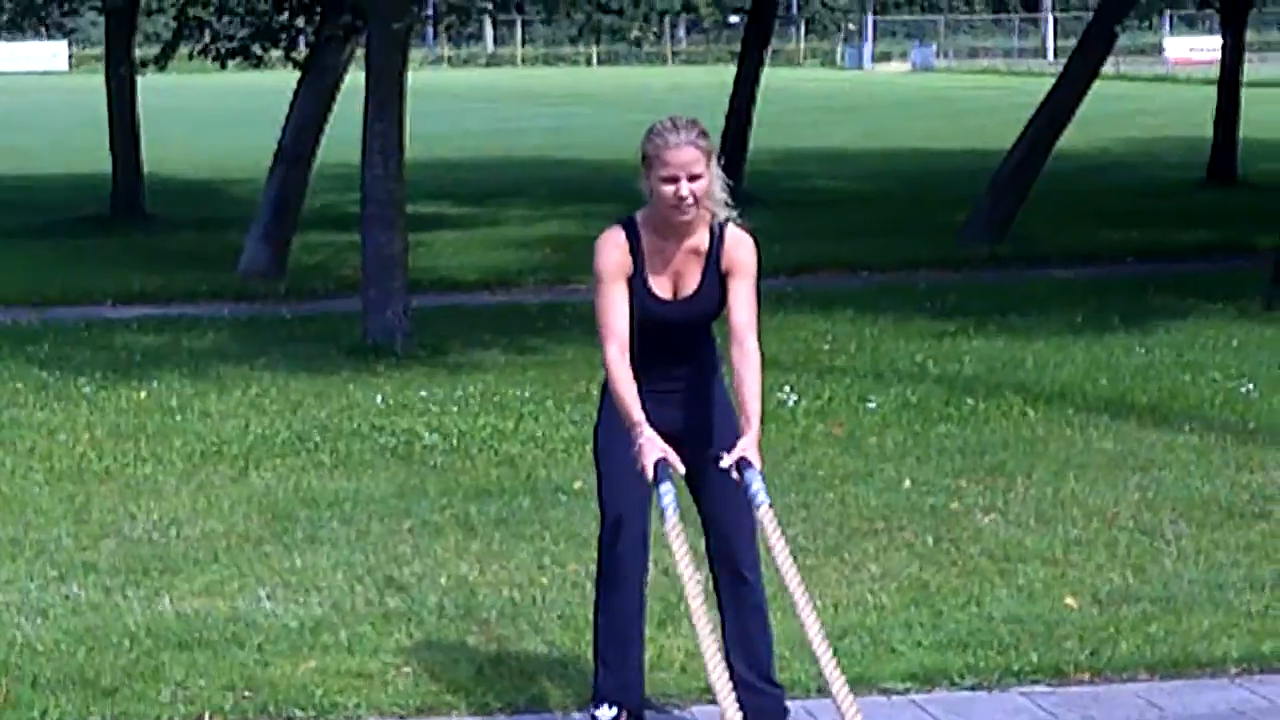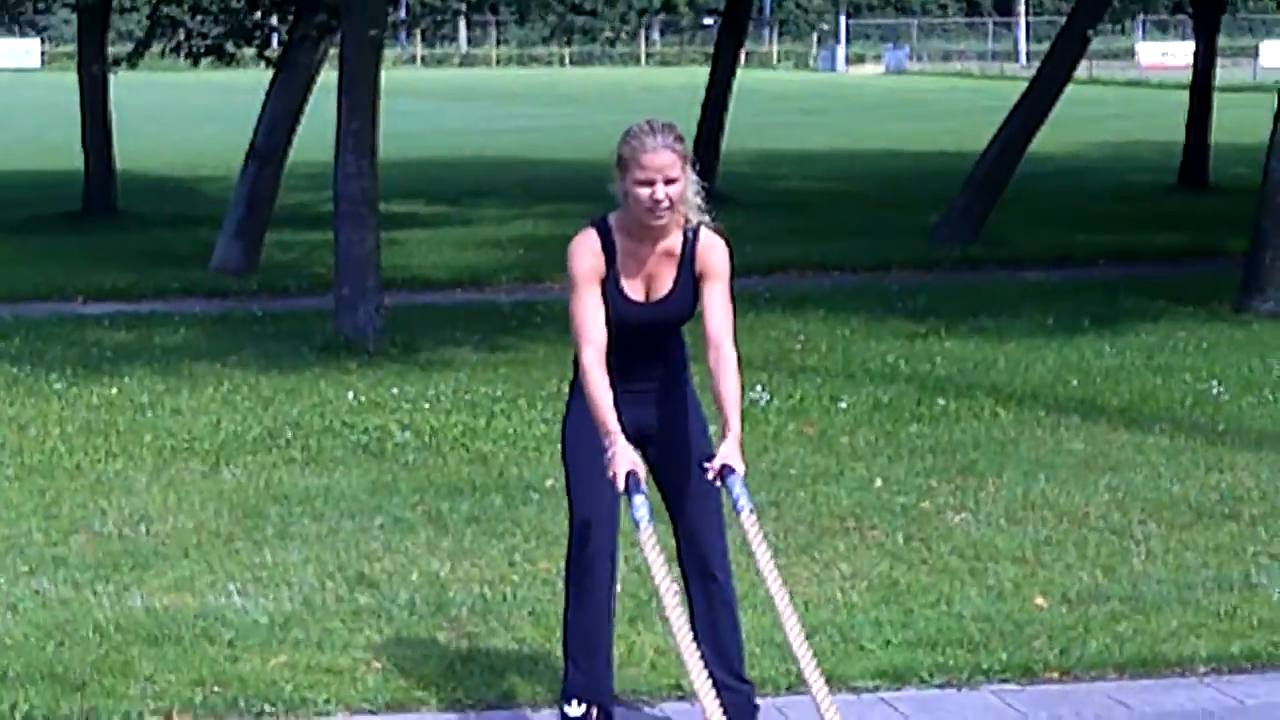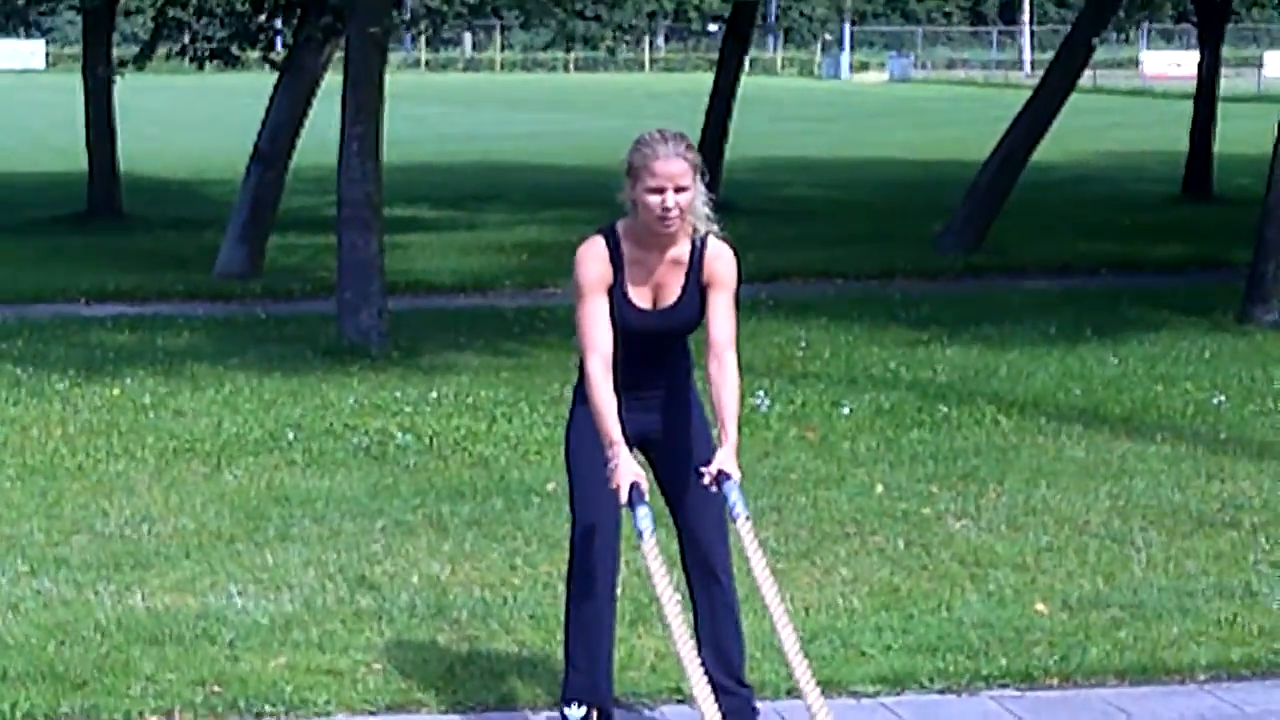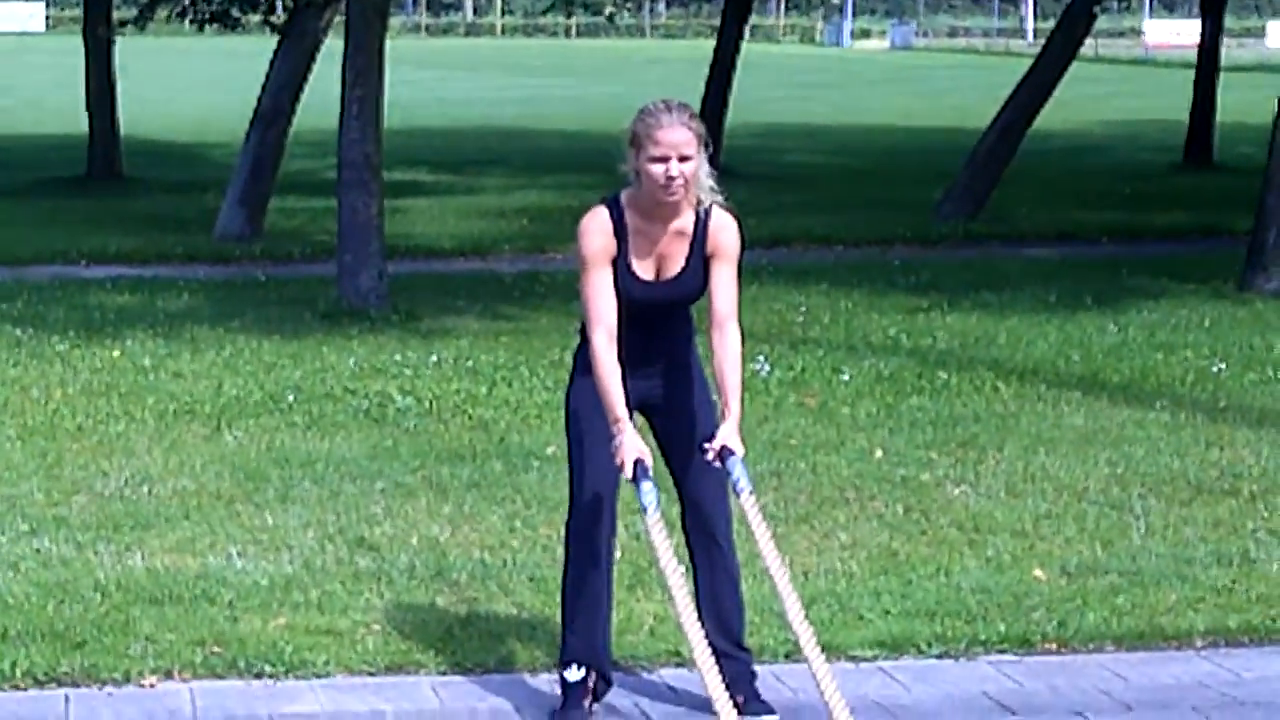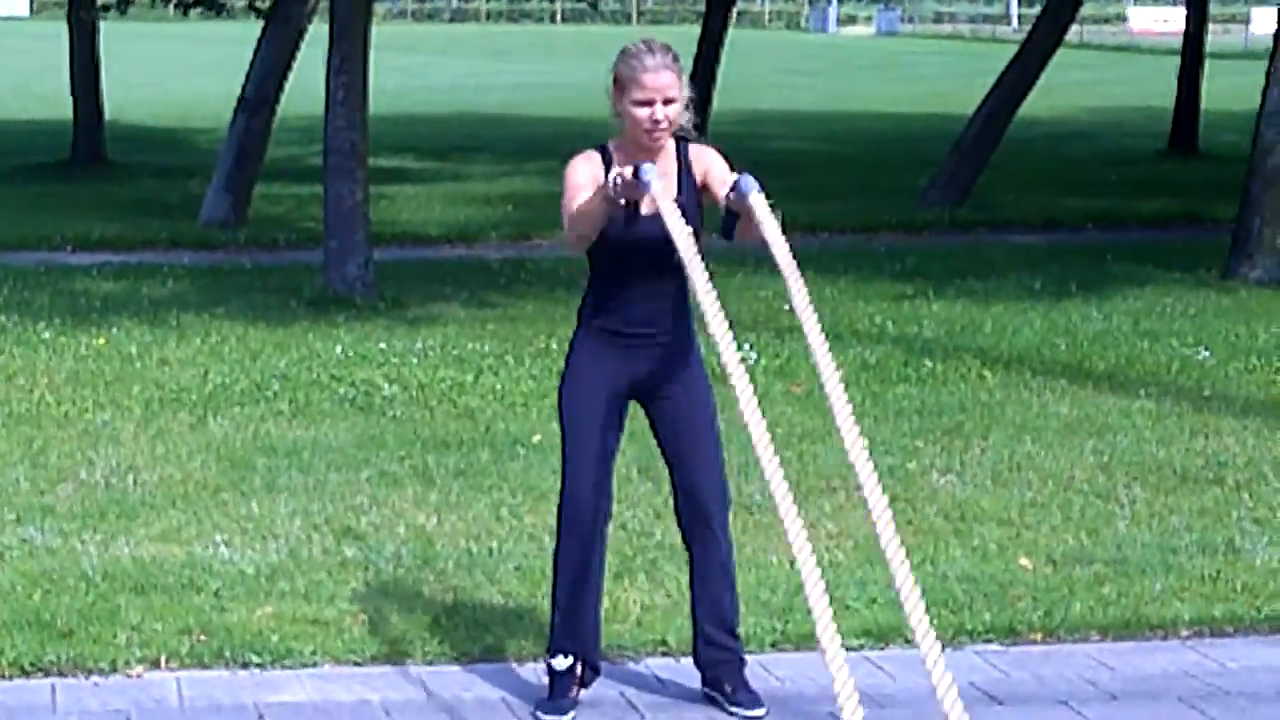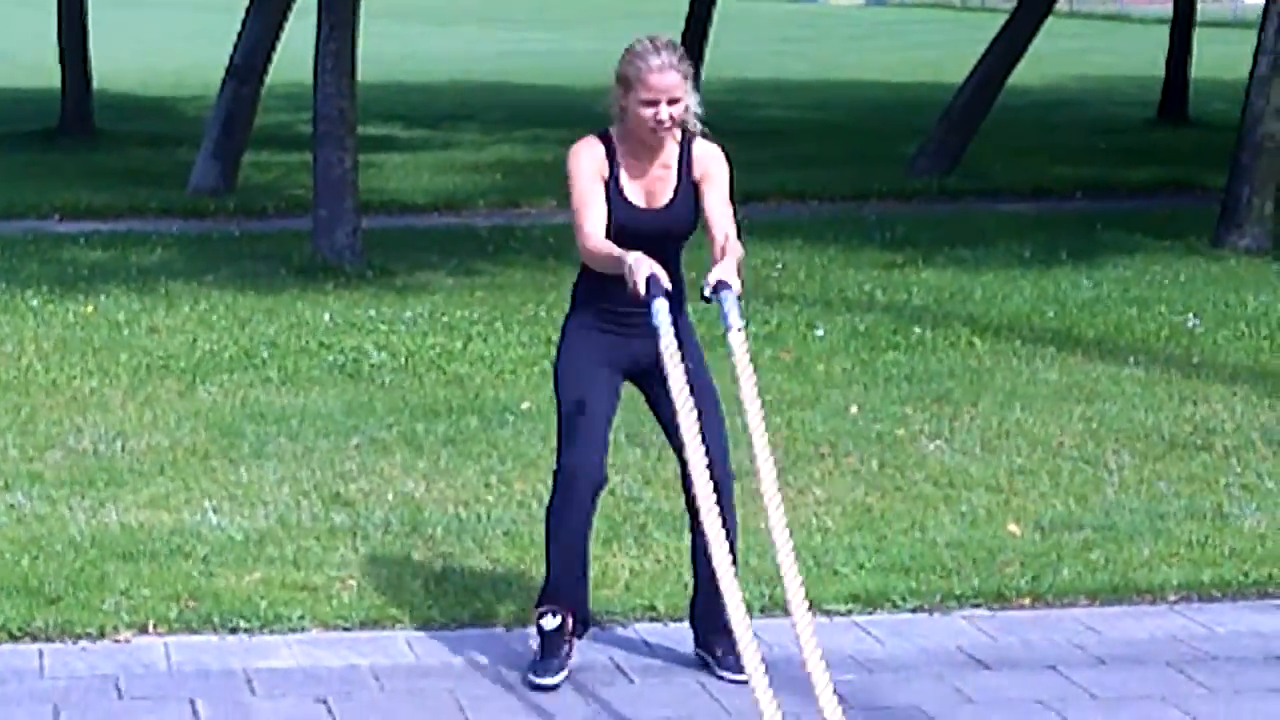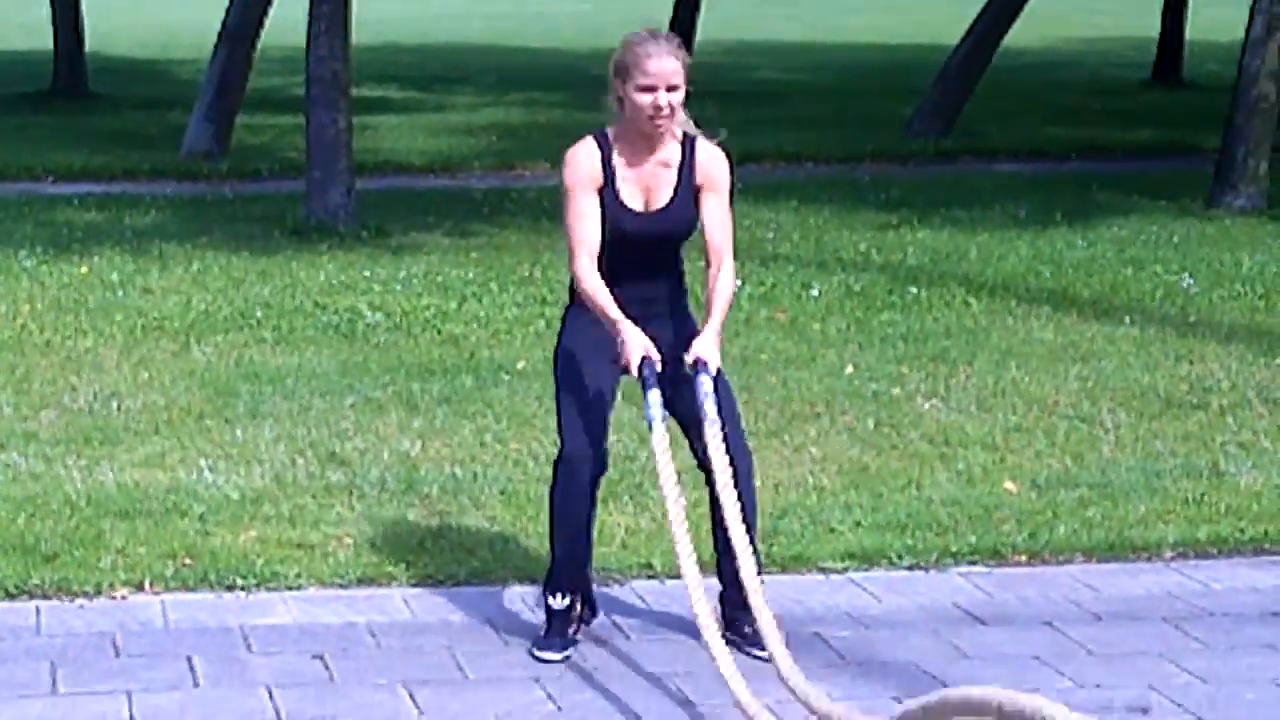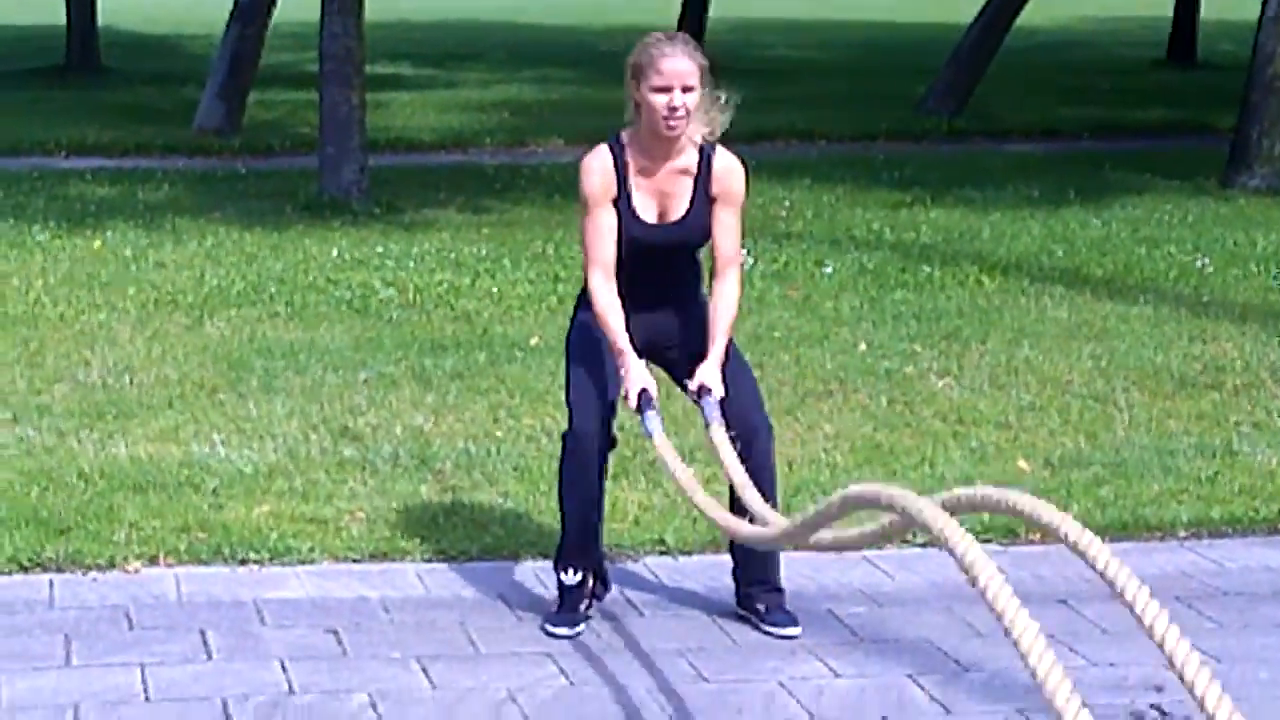
dt=0.4s
person 1, frame 1
left shoulder: (734, 245)
right shoulder: (616, 246)
left elbow: (744, 341)
right elbow: (615, 349)
left wrist: (751, 432)
right wrist: (641, 432)
left hip: (702, 398)
right hip: (632, 405)
left knee: (737, 551)
right knee: (622, 552)
person 1, frame 2
left shoulder: (707, 248)
right shoulder: (590, 248)
left elbow: (720, 344)
right elbow: (590, 354)
left wrist: (732, 434)
right wrist: (614, 441)
left hip: (671, 398)
right hip: (599, 407)
left knee: (707, 549)
right knee: (591, 550)
person 1, frame 3
left shoulder: (715, 256)
right shoulder: (597, 255)
left elbow: (722, 355)
right elbow: (597, 362)
left wrist: (728, 444)
right wrist: (618, 454)
left hip: (675, 403)
right hip: (605, 410)
left knee: (711, 554)
right knee: (594, 554)
person 1, frame 4
left shoulder: (718, 226)
right shoulder: (600, 226)
left elbow: (725, 325)
right elbow: (600, 334)
left wrist: (731, 419)
right wrist: (620, 429)
left hip: (677, 369)
right hip: (604, 376)
left knee: (711, 517)
right knee: (592, 515)
person 1, frame 5
left shoulder: (702, 161)
right shoulder: (590, 166)
left elbow: (744, 227)
right elbow: (576, 231)
left wrist: (745, 207)
right wrist: (611, 196)
left hip: (676, 350)
right hip: (600, 351)
left knee: (705, 500)
right knee: (583, 503)
right ankle: (569, 665)
person 1, frame 6
left shoulder: (706, 157)
right shoulder: (589, 155)
left elbow: (725, 234)
right elbow: (589, 244)
left wrist: (727, 263)
right wrist: (629, 260)
left hip: (668, 329)
right hip: (595, 333)
left knee: (713, 469)
right knee: (580, 469)
left ankle: (716, 631)
right ankle: (558, 627)
person 1, frame 7
left shoulder: (706, 159)
right shoulder: (587, 158)
left elbow: (722, 262)
right elbow: (583, 267)
left wrist: (711, 331)
right wrist: (622, 330)
left hip: (671, 323)
right hip: (596, 330)
left knee: (731, 453)
right knee: (580, 458)
left ankle: (740, 612)
right ankle: (565, 607)
person 1, frame 8
left shoulder: (723, 168)
right shoulder: (602, 165)
left elbow: (727, 277)
right elbow: (599, 279)
left wrist: (714, 361)
right wrist: (626, 361)
left hip: (685, 317)
right hip: (611, 323)
left knee: (752, 431)
right knee: (586, 436)
left ankle: (759, 588)
right ankle: (577, 584)
